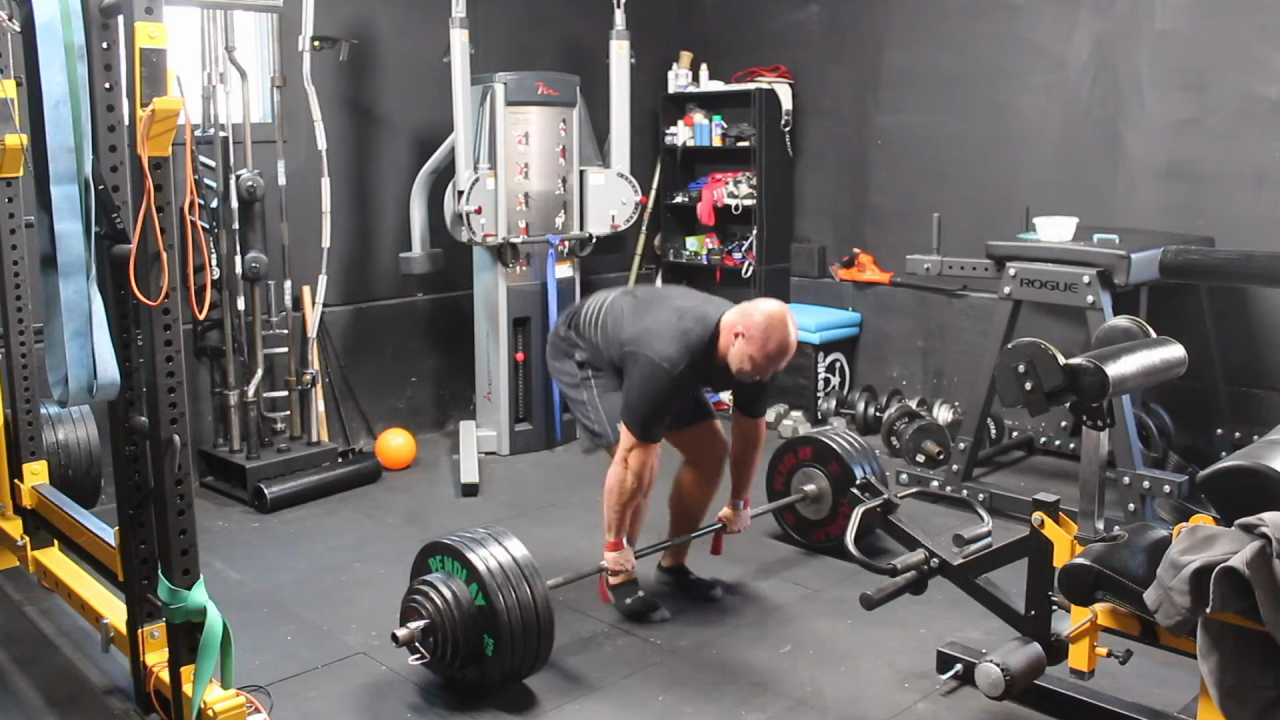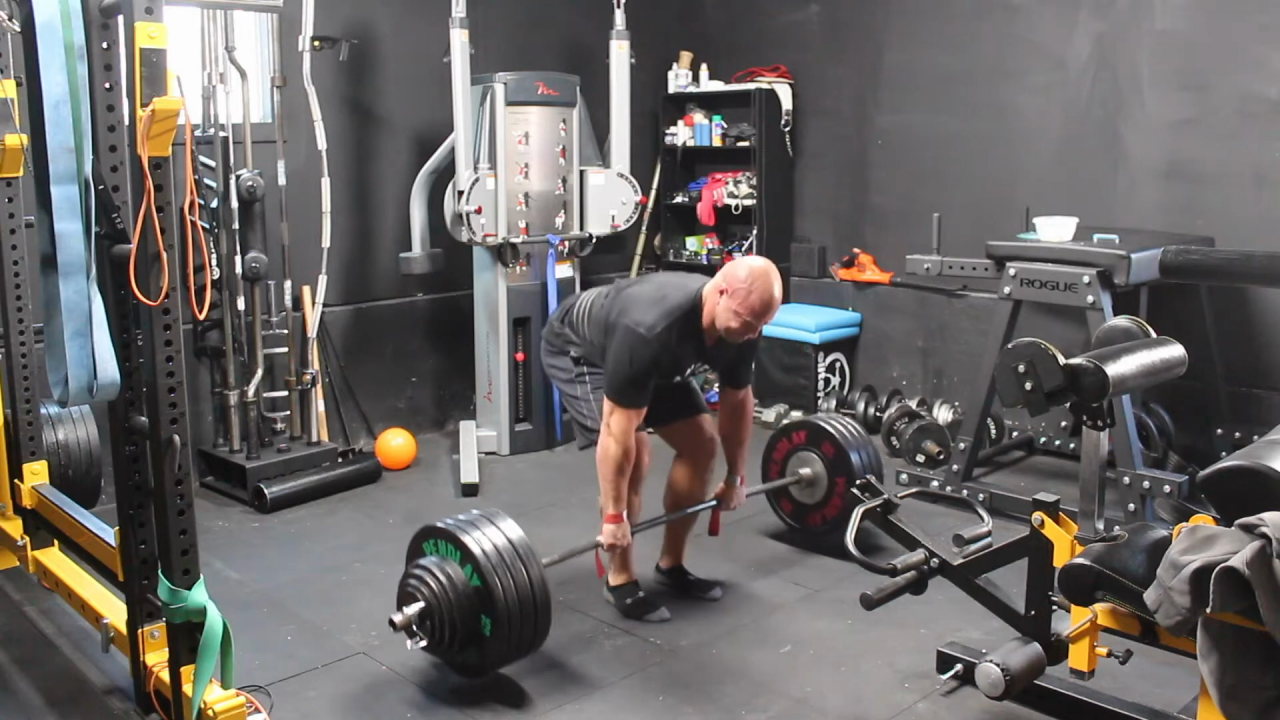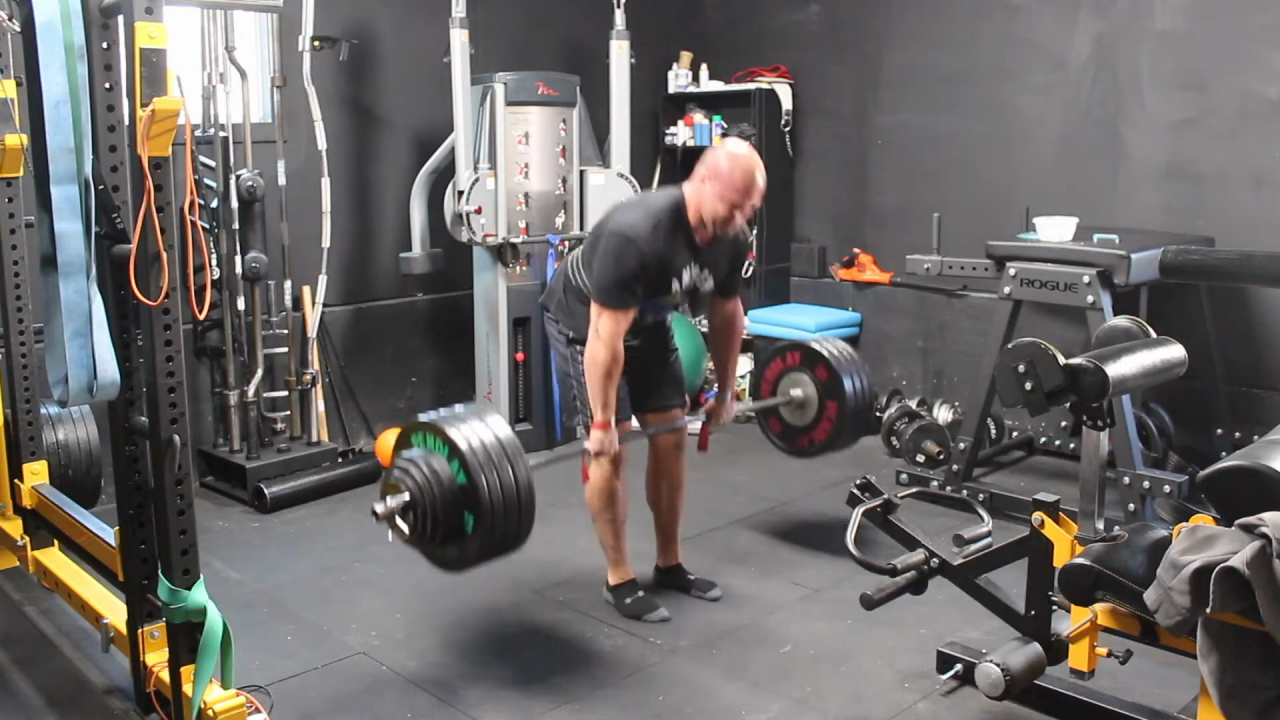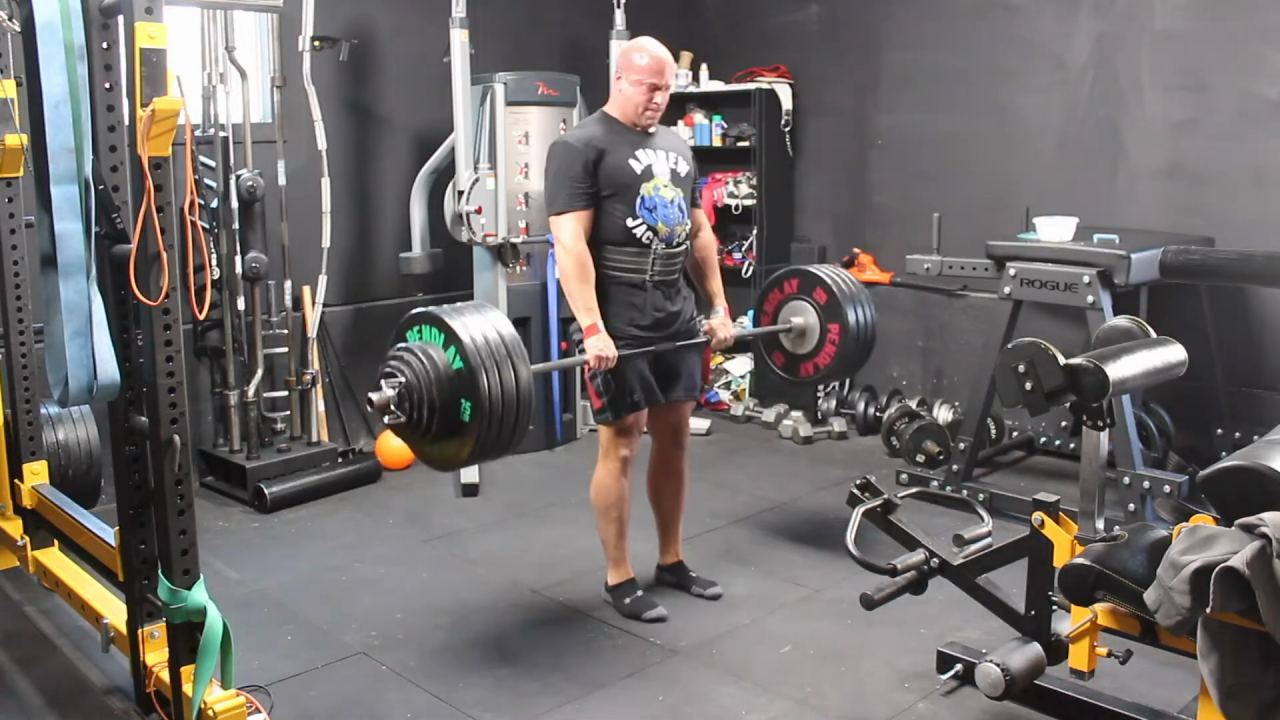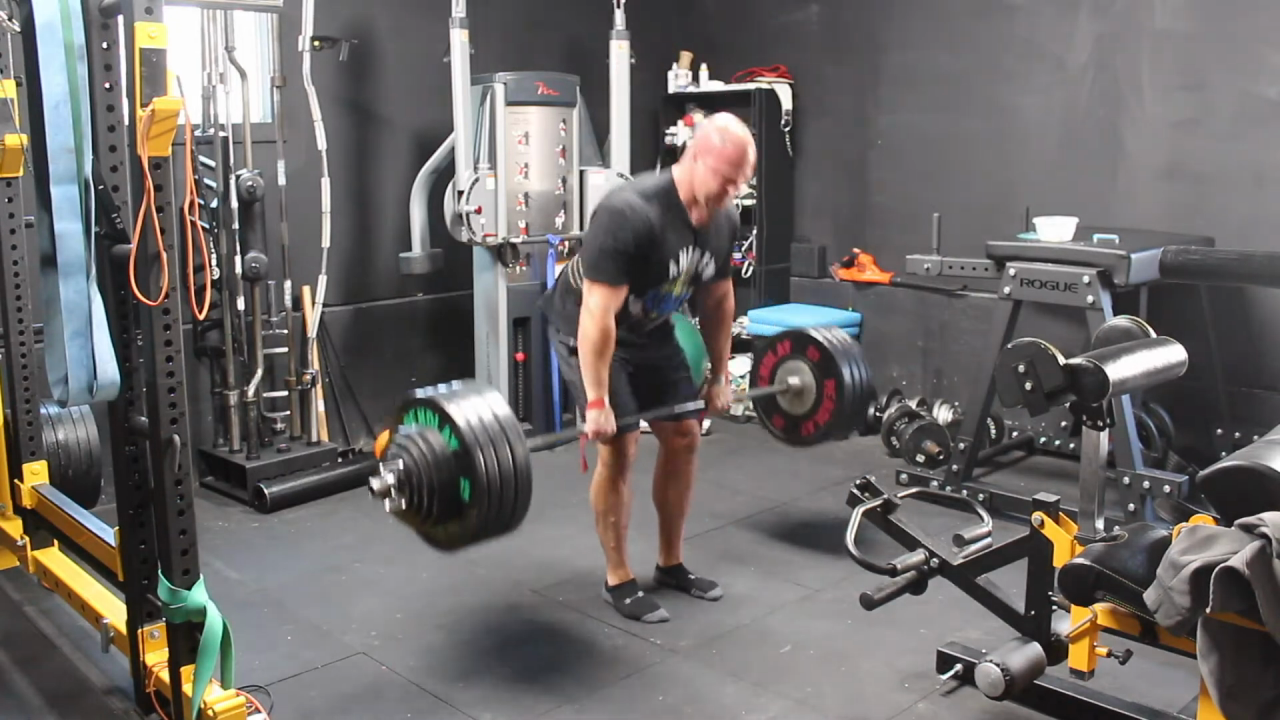
dt=0.5s
person 1, frame 1
left shoulder: (754, 352)
right shoulder: (666, 360)
left elbow: (750, 429)
right elbow: (632, 460)
left wrist: (739, 503)
right wrist: (615, 545)
left hip: (629, 341)
right hip: (584, 352)
left knee: (714, 448)
right knee: (642, 462)
left ankle: (673, 564)
right ankle: (619, 578)
person 1, frame 2
left shoulder: (740, 328)
right shoulder: (650, 330)
left elbow: (737, 400)
right elbow: (618, 430)
left wrist: (735, 478)
right wrist: (614, 517)
right hip: (579, 351)
left knee: (703, 443)
right knee: (634, 457)
left ankle: (671, 565)
right ankle: (620, 580)
person 1, frame 3
left shoulder: (729, 240)
right shoulder: (635, 235)
left elbow: (727, 316)
right elbow: (606, 337)
left wrist: (725, 393)
right wrist: (601, 424)
left hip: (648, 326)
right hip: (581, 322)
left knee: (670, 440)
right knee: (612, 452)
left ankle: (670, 565)
right ankle: (619, 580)
person 1, frame 4
left shoulder: (675, 145)
right shoulder: (580, 145)
left elbow: (700, 232)
right elbow: (569, 243)
left wrist: (719, 307)
right wrist: (592, 328)
left hip: (678, 317)
right hip: (619, 324)
left knee: (673, 439)
right knee: (621, 444)
left ankle: (672, 562)
right ankle: (619, 579)
person 1, frame 5
left shoulder: (724, 219)
right shoulder: (629, 213)
left elbow: (717, 298)
right elbow: (598, 313)
left wrist: (719, 375)
right wrist: (596, 402)
left hip: (653, 331)
right hip: (589, 324)
left knee: (683, 437)
right knee: (617, 449)
left ankle: (670, 564)
right ankle: (618, 580)
